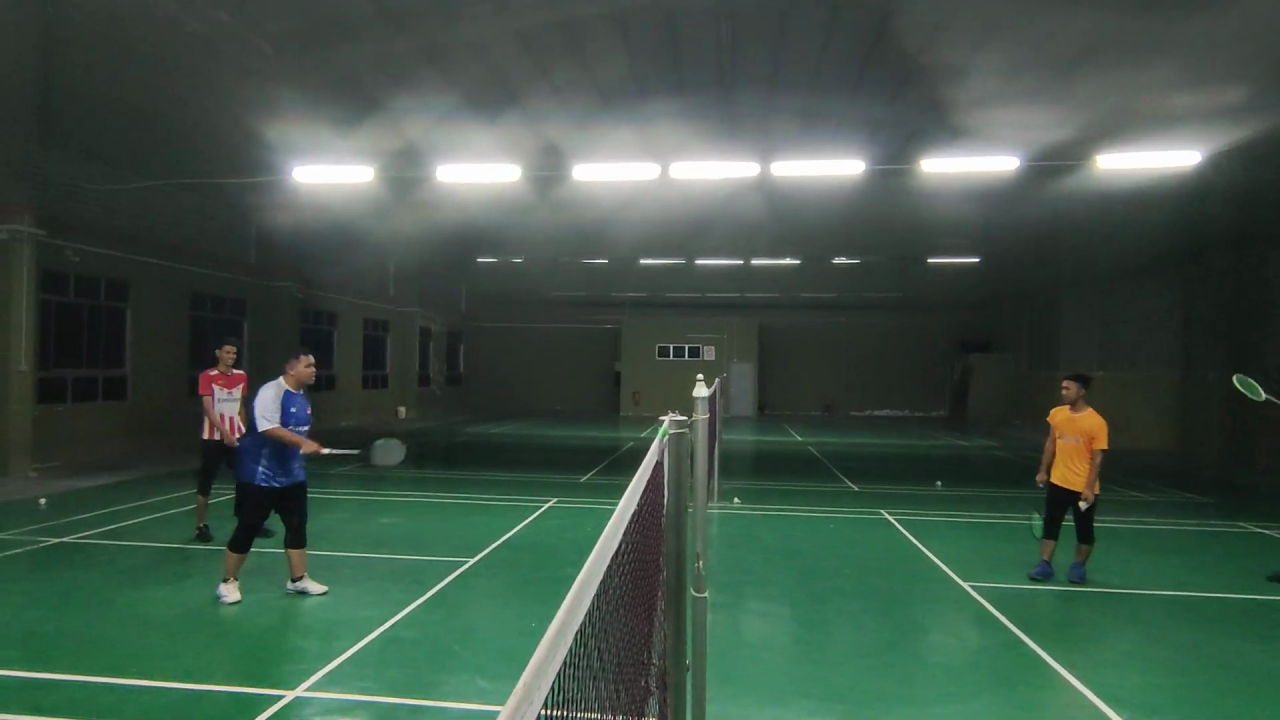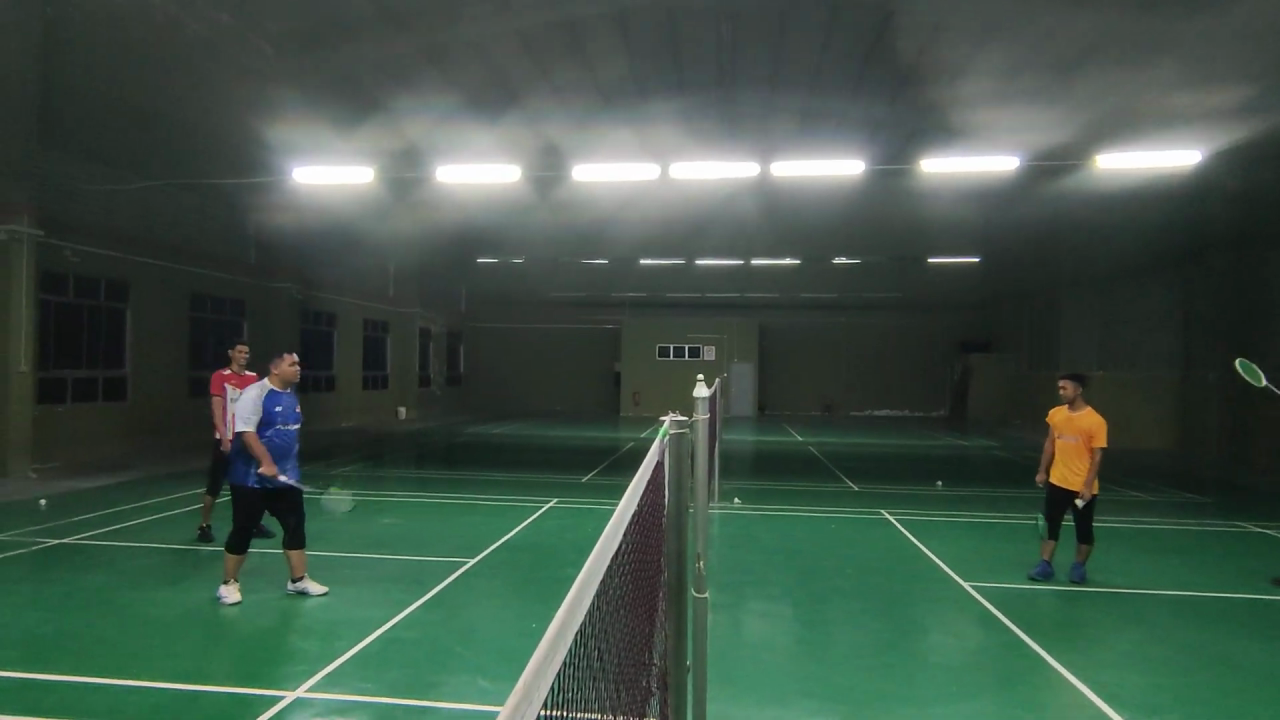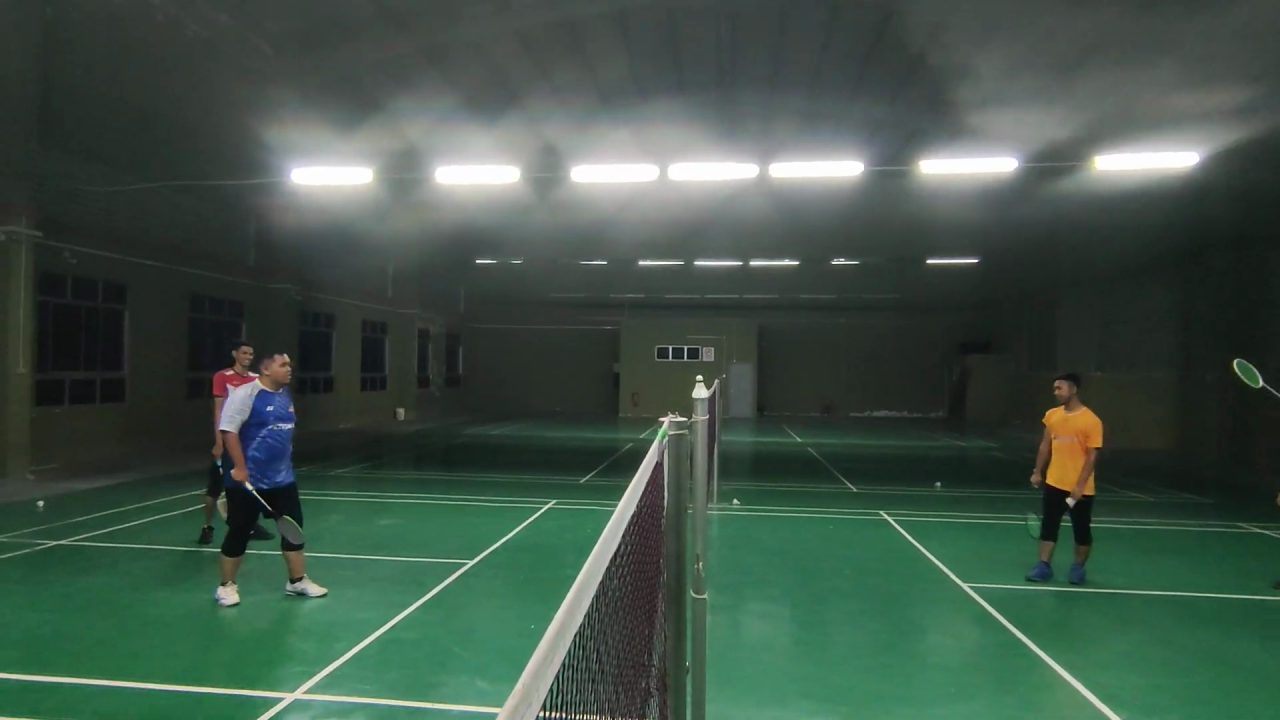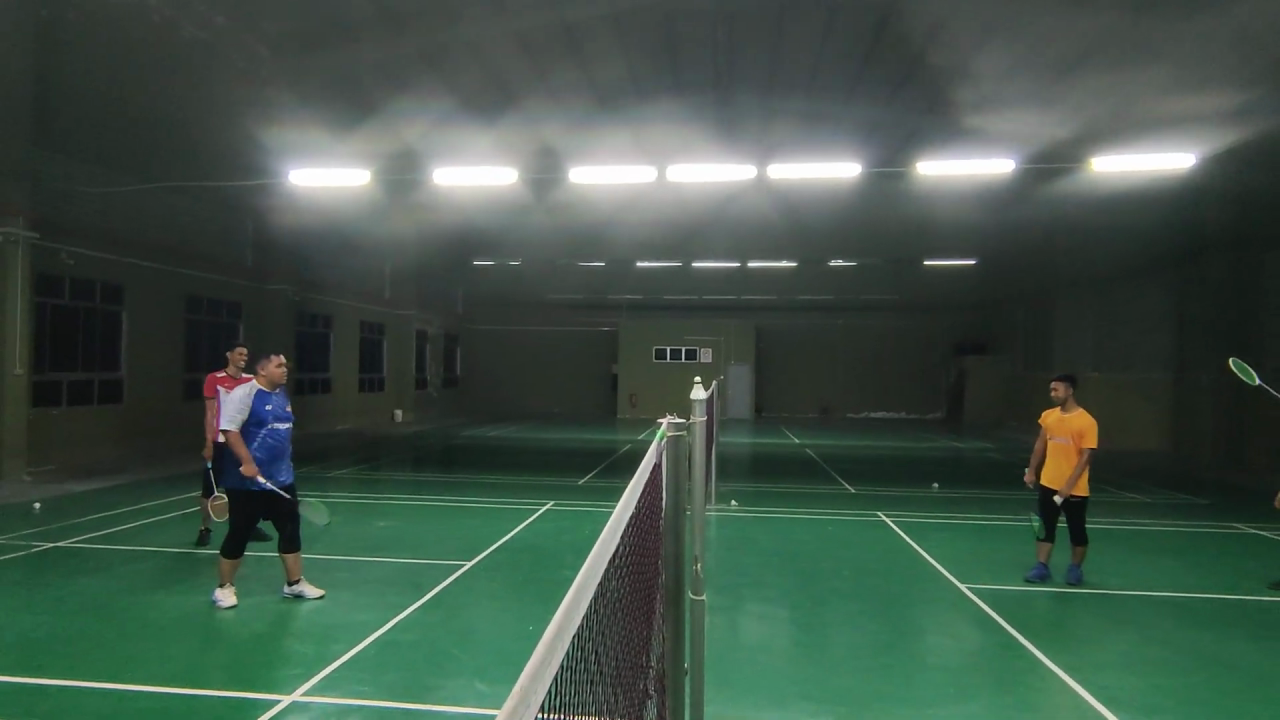
dt=0.2s
person 1, frame 1
left shoulder: (302, 396)
right shoulder: (271, 392)
right elbow: (269, 429)
right wrist: (303, 443)
left hip: (291, 475)
right hip: (258, 475)
left knee: (297, 525)
right knee: (247, 528)
left ankle: (298, 579)
right ankle: (228, 582)
person 1, frame 2
left shoulder: (291, 395)
right shoulder: (256, 393)
right elbow: (245, 431)
left wrist: (287, 464)
right wrist: (266, 463)
left hip: (285, 477)
right hip: (252, 477)
left knee: (295, 526)
right knee: (243, 530)
left ankle: (298, 579)
right ankle: (229, 583)
person 1, frame 3
left shoulder: (285, 395)
right shoulder: (246, 393)
right elbow: (228, 430)
right wrist: (239, 466)
left hip: (282, 477)
right hip: (248, 479)
left knee: (294, 526)
right knee: (239, 532)
left ankle: (297, 580)
right ankle: (227, 585)
person 1, frame 4
left shoulder: (281, 395)
right shoulder: (244, 394)
right elbow: (230, 430)
left wrist: (285, 464)
right wrist: (247, 463)
left hip: (281, 478)
right hip: (248, 480)
left knee: (291, 528)
right knee: (239, 533)
left ankle: (295, 583)
right ankle: (224, 587)
person 2, frame 1
left shoulder: (1097, 422)
right shoulder: (1056, 414)
left elbow: (1097, 458)
left wrist: (1089, 487)
right wrist: (1043, 471)
left hip: (1084, 487)
right hip: (1058, 482)
left knee: (1084, 529)
right knee: (1050, 524)
left ankle: (1079, 567)
right ankle: (1045, 565)
person 2, frame 2
left shoulder: (1095, 421)
right shoulder: (1055, 414)
left elbow: (1097, 456)
left wrist: (1087, 485)
right wrist: (1042, 471)
left hip: (1083, 487)
right hip: (1057, 482)
left knee: (1084, 529)
right knee: (1050, 524)
left ankle: (1079, 567)
right ankle: (1045, 565)
person 2, frame 3
left shoulder: (1091, 421)
right shoulder: (1052, 415)
left elbow: (1092, 456)
left wrist: (1080, 485)
right wrist: (1037, 471)
left hip: (1079, 488)
right hip: (1054, 483)
left knee: (1082, 530)
right knee: (1048, 526)
left ankle: (1078, 568)
right ankle: (1044, 566)
person 2, frame 4
left shoulder: (1087, 422)
right shoulder: (1048, 416)
left elbow: (1085, 456)
right elbow: (1040, 445)
left wrist: (1069, 484)
right wrist: (1031, 471)
left hip: (1075, 489)
right hip: (1048, 484)
left knee: (1077, 530)
right knee: (1045, 527)
left ankle: (1075, 568)
right ankle: (1042, 567)
person 3, frame 1
left shoulder: (242, 377)
right shoulder: (207, 377)
right elbow: (208, 409)
left wrist: (241, 433)
right wrist: (224, 433)
left hip: (238, 436)
right hip: (213, 438)
right knee: (205, 482)
right ankle: (201, 526)
person 3, frame 2
left shoulder: (253, 378)
right shoulder: (220, 377)
right elbow: (216, 410)
right wrist: (224, 438)
right hip: (226, 439)
right knee: (215, 482)
right ankle: (204, 526)
person 3, frame 3
left shoulder: (255, 379)
right shoulder: (222, 377)
right elbow: (218, 411)
right wrist: (218, 442)
right knee: (216, 483)
left ankle: (251, 525)
right ankle: (207, 527)
person 3, frame 4
left shoulder: (250, 381)
right shoulder: (214, 379)
right elbow: (209, 413)
right wrist: (208, 443)
right hip: (220, 441)
right knee: (210, 485)
right ankle: (205, 529)
